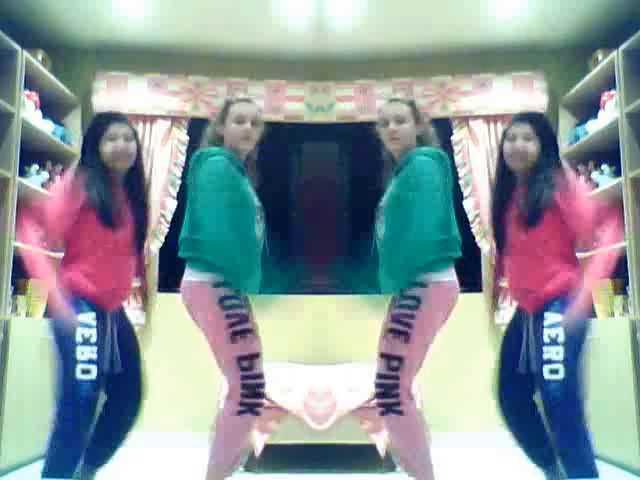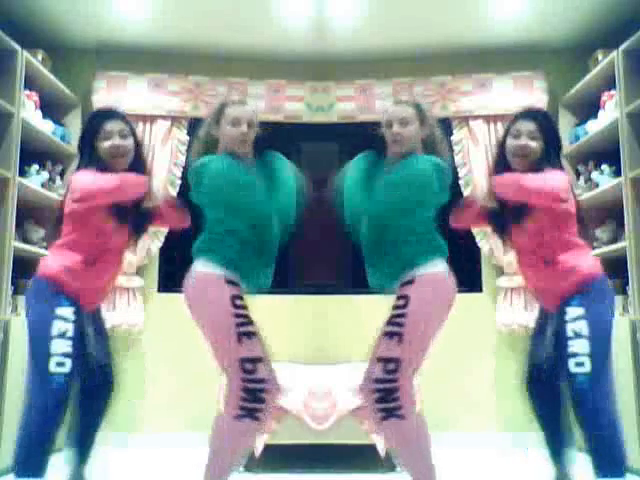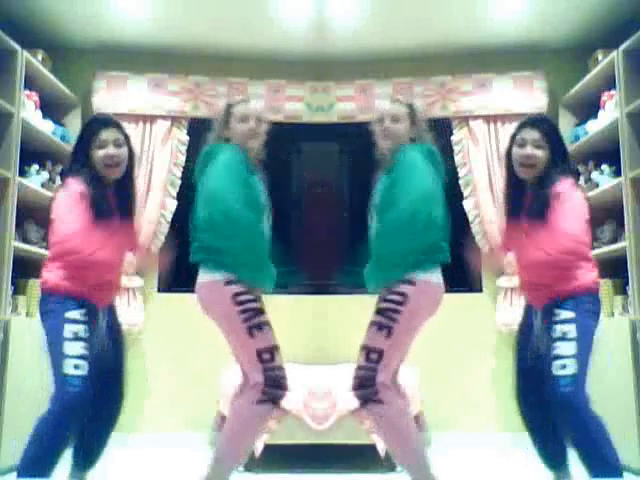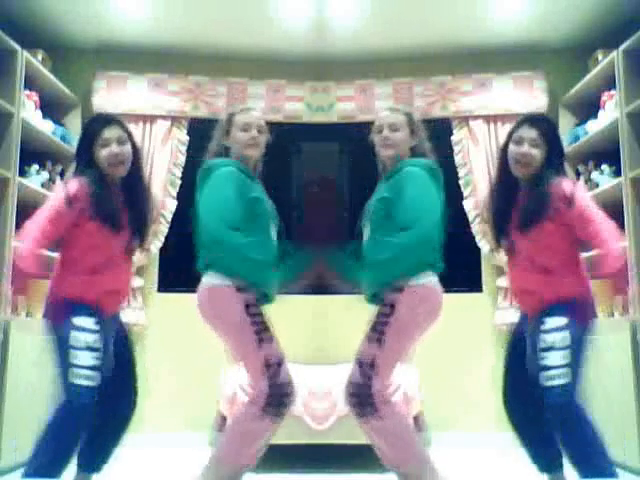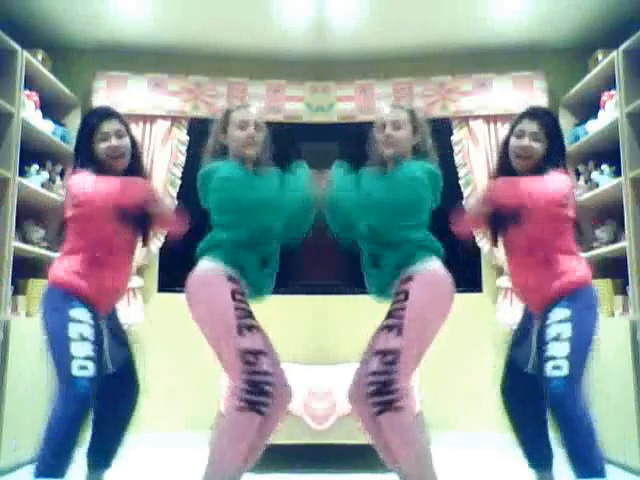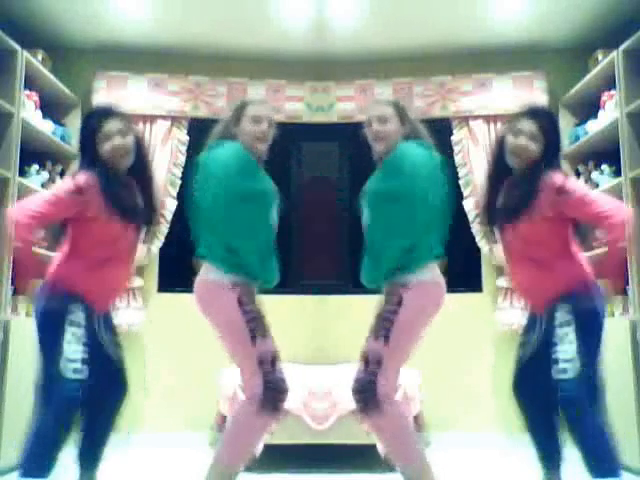
dt=0.4s
person 1, frame 1
left shoulder: (423, 166)
right shoulder: (399, 173)
left elbow: (421, 229)
left wrist: (383, 283)
right wrist: (382, 283)
left hip: (427, 284)
right hip: (410, 287)
left knee: (390, 385)
right knee: (393, 386)
person 1, frame 2
left shoulder: (418, 170)
right shoulder: (394, 170)
left elbow: (363, 207)
right elbow: (358, 219)
left wrist: (359, 168)
right wrist: (360, 172)
left hip: (424, 283)
right hip: (415, 286)
left knee: (388, 388)
right knee: (377, 388)
person 1, frame 3
left shoulder: (412, 161)
right shoulder: (391, 171)
left elbow: (418, 208)
left wrist: (377, 270)
right wrist: (375, 272)
left hip: (411, 284)
right hip: (398, 284)
left knee: (370, 382)
right knee: (381, 382)
person 1, frame 4
left shoulder: (413, 176)
right shoulder: (389, 182)
left elbow: (421, 236)
left wrist: (368, 273)
right wrist: (349, 267)
left hip: (411, 292)
right hip: (396, 295)
left knee: (365, 390)
right knee: (365, 392)
person 1, frame 5
left shoulder: (413, 177)
right shoulder: (379, 178)
left elbow: (362, 211)
right elbow: (348, 229)
left wrist: (338, 178)
right wrist: (334, 189)
left hip: (423, 282)
right hip: (402, 288)
left knee: (384, 385)
right knee: (363, 392)
person 1, frame 6
left shoulder: (408, 158)
right shoulder: (388, 172)
left elbow: (426, 175)
left wrist: (420, 255)
left hip: (413, 287)
right hip: (401, 287)
left knee: (370, 390)
right knee: (369, 390)
person 2, frame 1
left shoulder: (240, 174)
right shoulder: (217, 167)
right elbow: (220, 232)
left wrist: (254, 284)
right wrist: (254, 282)
left hip: (228, 287)
right hip: (212, 284)
left knee: (245, 387)
right knee: (249, 386)
person 2, frame 2
left shoulder: (244, 171)
right shoulder: (221, 171)
left elbow: (281, 219)
right elbow: (276, 210)
left wrist: (279, 173)
right wrist: (281, 168)
left hip: (224, 285)
right hip: (215, 282)
left knee: (259, 387)
right knee: (252, 389)
person 2, frame 3
left shoulder: (248, 171)
right shoulder: (227, 161)
right elbow: (224, 210)
left wrist: (264, 270)
right wrist: (264, 270)
left hip: (240, 285)
right hip: (227, 284)
left knee: (258, 382)
right knee: (269, 380)
person 2, frame 4
left shoulder: (250, 182)
right shoulder: (226, 176)
right elbow: (218, 235)
left wrist: (293, 264)
right wrist: (270, 273)
left hip: (244, 293)
right hip: (228, 291)
left knee: (273, 391)
right knee: (274, 389)
person 2, frame 5
left shoulder: (259, 178)
right shoulder: (226, 177)
left elbow: (293, 228)
right elbow: (279, 211)
left wrist: (303, 188)
right wrist: (300, 177)
left hip: (235, 289)
right hip: (216, 282)
left knee: (276, 392)
right knee: (256, 386)
person 2, frame 6
left shoulder: (252, 172)
right shoulder: (232, 158)
right elbow: (214, 179)
right wrist: (218, 254)
left hip: (238, 288)
right hip: (226, 287)
left knee: (271, 390)
right knee: (269, 390)
person 3, frame 1
left shoulder: (560, 185)
right shoulder: (508, 194)
left elbow: (606, 228)
left wrist: (585, 288)
left hip: (560, 304)
right hip: (526, 310)
left knee: (558, 397)
right knee: (511, 397)
person 3, frame 2
left shoulder: (554, 179)
right shoulder: (505, 198)
left elbow: (535, 187)
right elbow: (459, 219)
left wrist: (497, 183)
right wrist: (482, 199)
left hip: (584, 294)
right hip: (551, 303)
left knee: (587, 388)
right knee: (540, 385)
person 3, frame 3
left shoulder: (562, 190)
right shoulder: (519, 195)
left elbow: (565, 242)
left wrist: (508, 250)
left hip: (572, 303)
right hip: (537, 306)
left knee: (566, 396)
right knee: (530, 395)
person 3, frame 4
left shoulder: (561, 191)
right shoulder: (507, 196)
left elbow: (607, 237)
left hip: (563, 308)
right hip: (531, 311)
left knee: (559, 401)
right knee: (517, 397)
person 3, frame 5
left shoulder: (554, 180)
right shoulder: (509, 189)
left elbow: (539, 196)
right elbow: (467, 225)
left wrist: (494, 190)
right wrist: (475, 211)
left hip: (569, 300)
right hip: (535, 306)
left knee: (561, 391)
right knee: (517, 391)
person 3, frame 6
left shoulder: (555, 186)
right shoulder: (507, 187)
left elbow: (618, 217)
left wrist: (608, 277)
left hip: (571, 302)
right hip: (539, 307)
left knee: (573, 397)
right knee: (528, 389)
person 4, frame 1
left shoulder: (131, 194)
right shoulder: (79, 185)
right elbow: (34, 227)
right wrist: (52, 286)
left hip: (112, 309)
right hip: (78, 304)
left knee: (127, 397)
right knee: (81, 397)
person 4, frame 2
left shoulder: (134, 198)
right shoulder: (85, 179)
left elbow: (180, 219)
right elbow: (108, 187)
left wrist: (156, 199)
right wrist: (143, 183)
left hip: (88, 303)
right hip: (55, 293)
left knee: (100, 385)
right knee: (52, 389)
person 4, frame 3
left shoulder: (119, 195)
right shoulder: (77, 190)
right elbow: (73, 241)
right wrist: (131, 248)
left hip: (101, 306)
right hip: (67, 302)
left knee: (109, 396)
right knee: (73, 395)
person 4, frame 4
left shoulder: (132, 196)
right shoulder: (78, 191)
right elbow: (31, 236)
left hip: (108, 312)
right hip: (76, 308)
left knee: (123, 398)
right knee: (79, 401)
person 4, frame 5
left shoulder: (130, 189)
right shoulder: (84, 179)
left elbow: (173, 224)
right elbow: (98, 196)
left wrist: (159, 209)
right wrist: (143, 189)
left hip: (104, 307)
right hip: (70, 300)
left knee: (123, 391)
right knee: (78, 392)
person 4, frame 6
left shoulder: (132, 188)
right shoulder: (84, 185)
right elbow: (21, 216)
right wrist: (30, 278)
left hip: (100, 307)
right hip: (68, 303)
left knee: (111, 390)
right knee: (65, 398)
